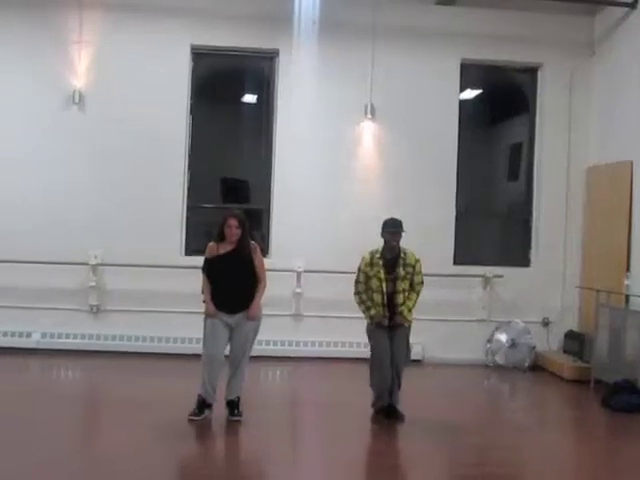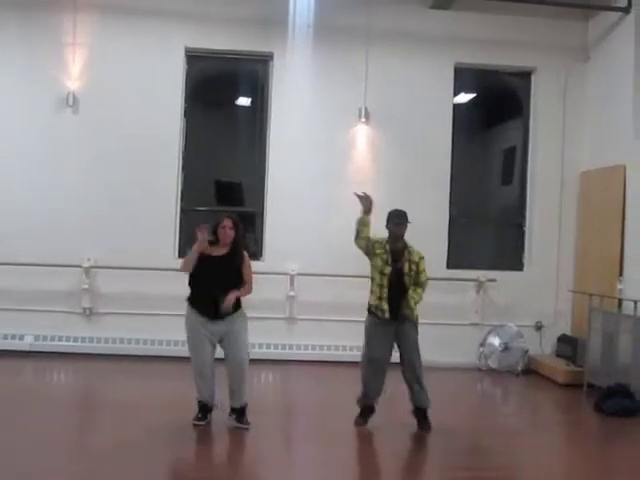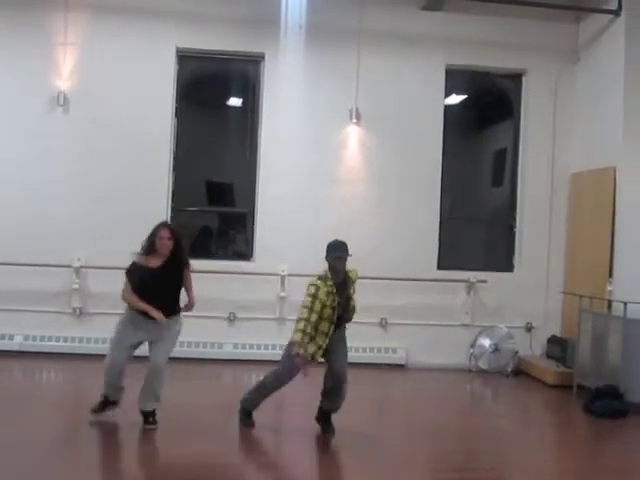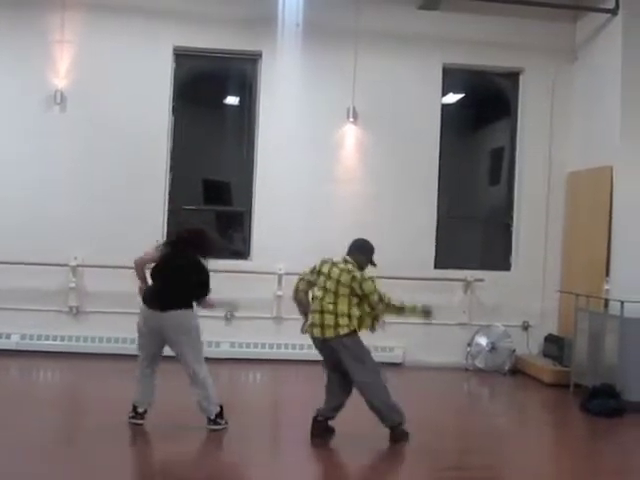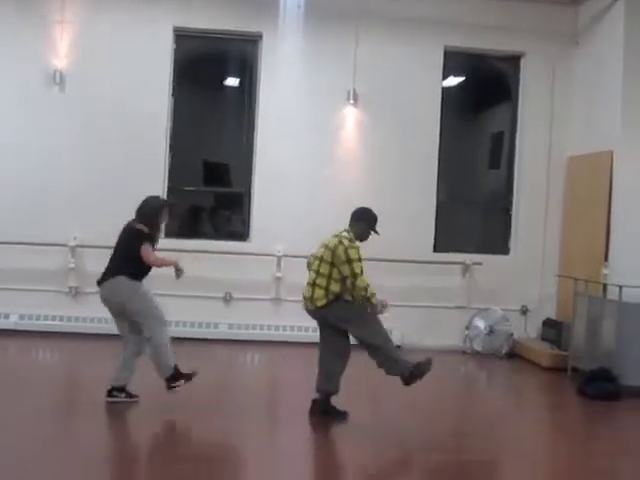
dt=1s
person 1, frame 1
left shoulder: (412, 260)
right shoulder: (369, 260)
left elbow: (416, 290)
right elbow: (360, 291)
left wrist: (404, 313)
right wrist: (372, 314)
left hip: (400, 320)
right hip: (377, 320)
left knee: (397, 362)
right knee: (380, 361)
left ankle: (391, 404)
right ankle: (380, 405)
person 1, frame 2
left shoulder: (415, 255)
right shoulder: (376, 247)
left elbow: (421, 284)
right elbow: (360, 240)
left wrist: (411, 304)
right wrist: (366, 213)
left hip: (405, 316)
right hip: (379, 313)
left knee: (412, 362)
right knee: (374, 359)
left ankle: (421, 408)
right ankle: (366, 405)
person 1, frame 3
left shoulder: (351, 276)
right shoulder: (318, 286)
right elbow: (305, 319)
left wrist: (350, 310)
right wrist: (300, 354)
left hip: (335, 332)
right hip: (311, 333)
left knee: (339, 373)
right knee: (282, 374)
left ankle: (325, 414)
right ankle: (247, 406)
person 1, frame 4
left shoulder: (324, 265)
right shoulder: (358, 277)
left elbow: (300, 288)
right elbow: (383, 304)
left wrist: (308, 315)
right wrist: (415, 310)
left hip: (317, 333)
right hip: (341, 334)
left knee: (339, 377)
right knee: (367, 377)
left ankle: (322, 420)
right ankle: (395, 425)
person 1, frame 5
left shoulder: (335, 240)
right shoulder: (348, 246)
left elbow: (312, 263)
right elbow: (357, 283)
right wrist: (375, 304)
left hip: (317, 302)
right hip: (326, 303)
left knee: (335, 350)
right knee: (372, 330)
left ankle: (322, 400)
right ankle: (405, 370)
person 2, frame 1
left shoulder: (252, 249)
right shoulder: (213, 248)
left elbow: (262, 280)
right elbow: (206, 278)
left wrist: (256, 304)
right wrist: (208, 302)
left hip: (246, 313)
right hip: (218, 312)
left knee: (240, 358)
right knee: (211, 355)
left ankle: (234, 400)
right ankle: (205, 400)
person 2, frame 2
left shoulder: (241, 256)
right shoulder: (203, 250)
left elbow: (248, 286)
right elbow: (185, 268)
left wrist: (235, 294)
right wrist: (198, 244)
left hip: (232, 317)
right hip: (200, 317)
left knee: (240, 359)
right knee: (202, 364)
left ankle: (238, 408)
right ankle: (205, 406)
person 2, frame 3
left shoulder: (179, 261)
right shoulder: (141, 262)
left elbow: (185, 276)
right elbow: (127, 295)
left wrist: (191, 297)
right wrist: (152, 310)
left hip: (168, 323)
right hip: (136, 319)
left knee: (158, 365)
right knee: (114, 362)
left ankle: (148, 409)
right ankle: (110, 397)
person 2, frame 4
left shoulder: (166, 252)
right shoulder: (199, 269)
left elbow: (139, 262)
right elbow: (202, 302)
left wrist: (144, 285)
left hip: (150, 314)
right hip: (180, 317)
left knee: (147, 365)
right knee: (197, 368)
left ankle: (139, 410)
right ankle: (214, 415)
person 2, frame 5
left shoulder: (133, 229)
right shoulder: (141, 232)
right elbow: (150, 259)
right wrist: (175, 263)
left hip: (109, 288)
right hip: (122, 285)
left knee: (133, 339)
right knee: (156, 325)
left ankle: (118, 388)
right ankle: (171, 374)
